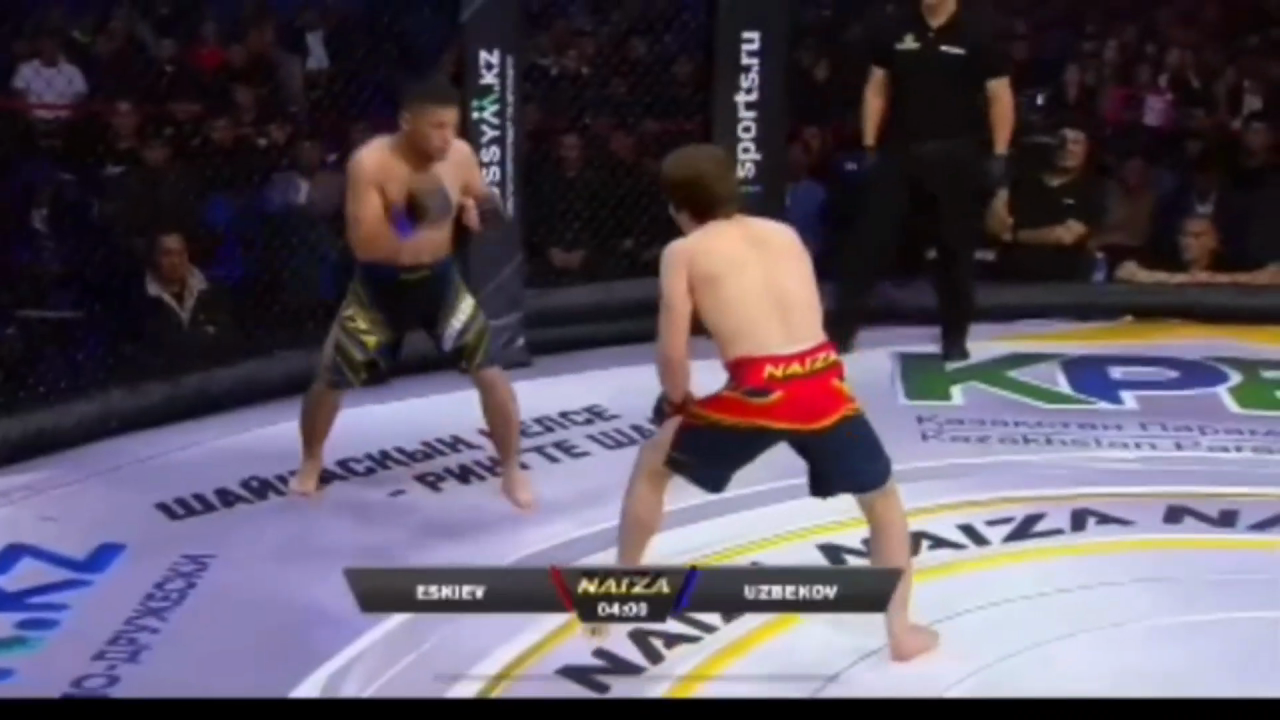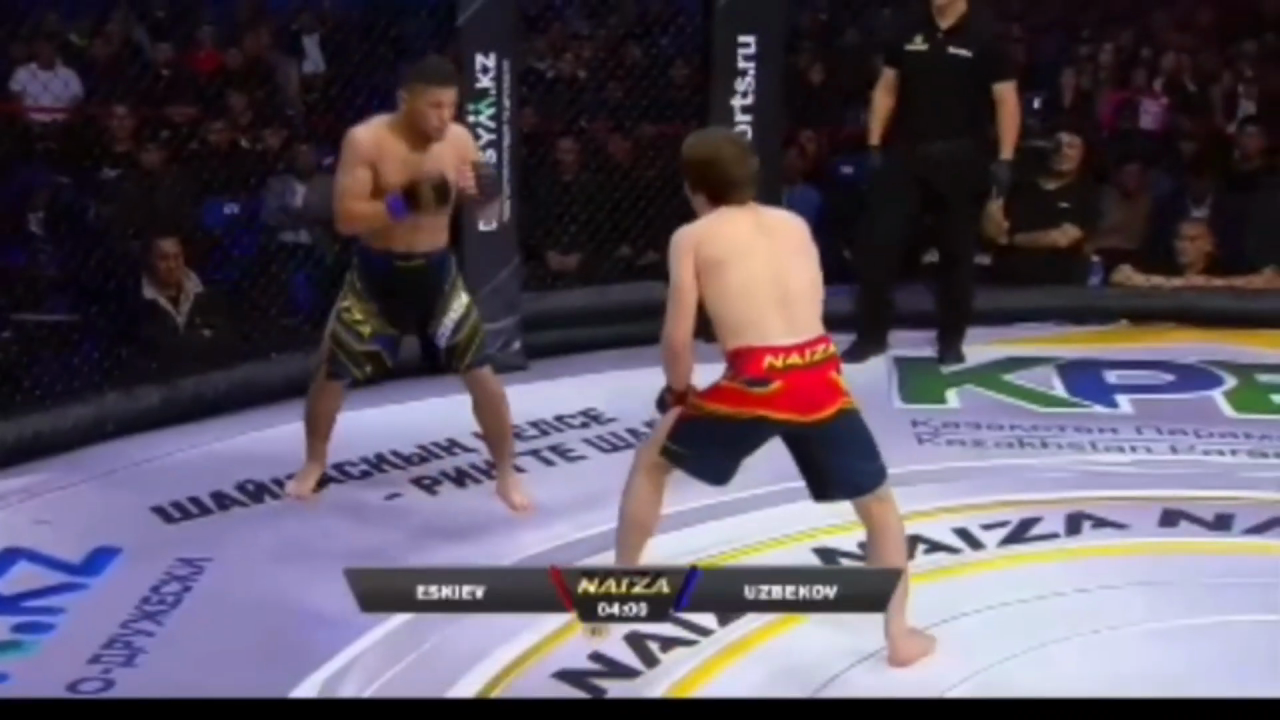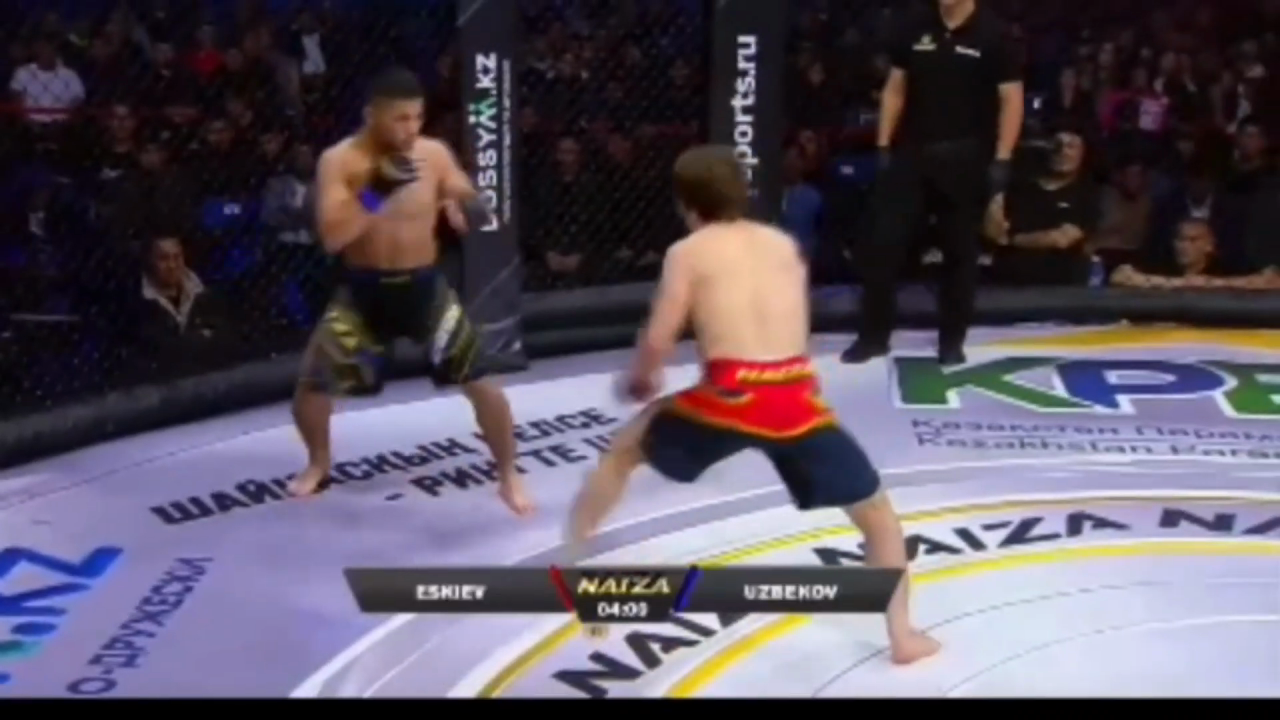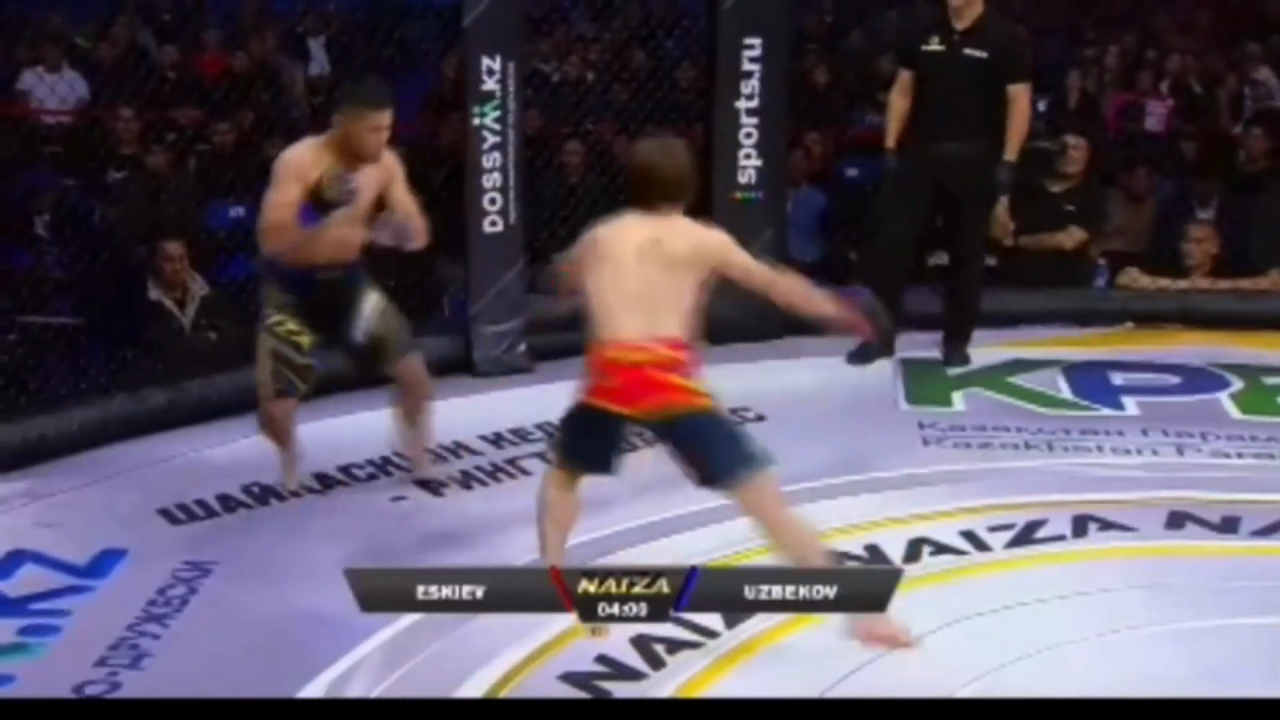
dt=0.2s
person 1, frame 1
left shoulder: (683, 253)
right shoulder: (785, 234)
left elbow: (673, 351)
left wrist: (676, 402)
left hip: (756, 392)
right hip: (823, 385)
left knee: (652, 465)
right knee: (882, 499)
right ankle: (901, 630)
person 1, frame 2
left shoulder: (692, 238)
right shoulder: (795, 225)
left elbow: (677, 336)
left wrist: (678, 390)
left hip: (753, 384)
right hip: (820, 380)
left knee: (650, 462)
right knee: (877, 502)
right ankle: (899, 633)
person 1, frame 3
left shoulder: (688, 253)
right shoulder: (783, 245)
left elbow: (656, 339)
left wrist: (641, 379)
left hip: (727, 397)
right hip: (795, 397)
left knee: (621, 452)
right knee: (874, 509)
right ankle: (903, 633)
person 1, frame 4
left shoulder: (599, 236)
right shoulder: (700, 239)
left elbow: (569, 273)
right elbow: (775, 283)
right wrist: (844, 312)
left hip: (610, 380)
right hip: (667, 382)
left knee: (564, 470)
right knee: (760, 497)
right ankle: (860, 613)
person 2, frame 1
left shoulder: (462, 156)
right shoulder: (369, 163)
left elbow: (484, 212)
right elbow: (362, 243)
left wrist: (487, 214)
right wrist: (409, 220)
left hip: (440, 280)
right hip: (380, 284)
left knee: (492, 377)
right knee: (329, 380)
left ankle: (512, 471)
right ankle: (311, 463)
person 2, frame 2
left shoulder: (458, 139)
right shoulder: (365, 140)
left elbow: (488, 205)
right elbow: (346, 219)
left wrist: (484, 188)
right wrist: (404, 202)
left hip: (436, 269)
right hip: (375, 271)
left knee: (481, 374)
right knee: (330, 373)
left ankle: (506, 472)
right ankle: (315, 461)
person 2, frame 3
left shoulder: (433, 154)
right shoulder: (338, 160)
left elbow: (470, 207)
right elbow: (331, 236)
left wrist: (469, 210)
right wrist: (376, 195)
left hip: (423, 287)
right hip: (361, 290)
left knee: (480, 385)
right knee: (310, 389)
left ankle: (509, 476)
right ankle: (318, 464)
person 2, frame 4
left shoulder: (386, 163)
right shoulder: (297, 162)
left elbow: (417, 232)
right elbow: (270, 241)
left wrist: (398, 230)
right wrist: (318, 210)
left hip: (348, 279)
right hip: (294, 286)
left knee: (410, 370)
right knee: (277, 403)
left ankle: (412, 437)
right ankle: (289, 453)
person 3, frame 1
left shoulder: (978, 34)
right shoulder: (895, 31)
left elbow: (1000, 95)
right elbow: (876, 90)
left wrist: (998, 155)
right wrist: (869, 146)
left hip: (956, 156)
right hip: (900, 152)
left knee: (956, 247)
right knee: (870, 240)
left ankle: (954, 336)
right ankle: (841, 329)
person 3, frame 2
left shoulder: (986, 37)
right shoulder: (907, 33)
left elbow: (1006, 99)
right elbow: (886, 89)
left wrist: (1005, 159)
right wrist: (874, 144)
left hip: (961, 158)
right hip: (905, 153)
left knee: (957, 250)
right knee: (880, 243)
left ankle: (951, 339)
right ankle: (871, 335)
person 3, frame 3
left shoulder: (994, 36)
right shoulder: (913, 31)
left elbow: (1011, 100)
right elbow: (894, 90)
left wrist: (1001, 159)
right wrist: (883, 145)
left hip: (966, 158)
right hip: (911, 153)
left knee: (961, 251)
right knee: (885, 243)
left ankle: (952, 339)
right ankle: (873, 335)
person 3, frame 4
left shoulder: (1004, 38)
right shoulder: (922, 34)
left elbow: (1019, 102)
right elbow: (902, 92)
left wrist: (1008, 161)
right wrist: (891, 146)
left hip: (973, 159)
right hip: (919, 154)
left knee: (967, 253)
right knee: (892, 244)
left ankle: (956, 341)
